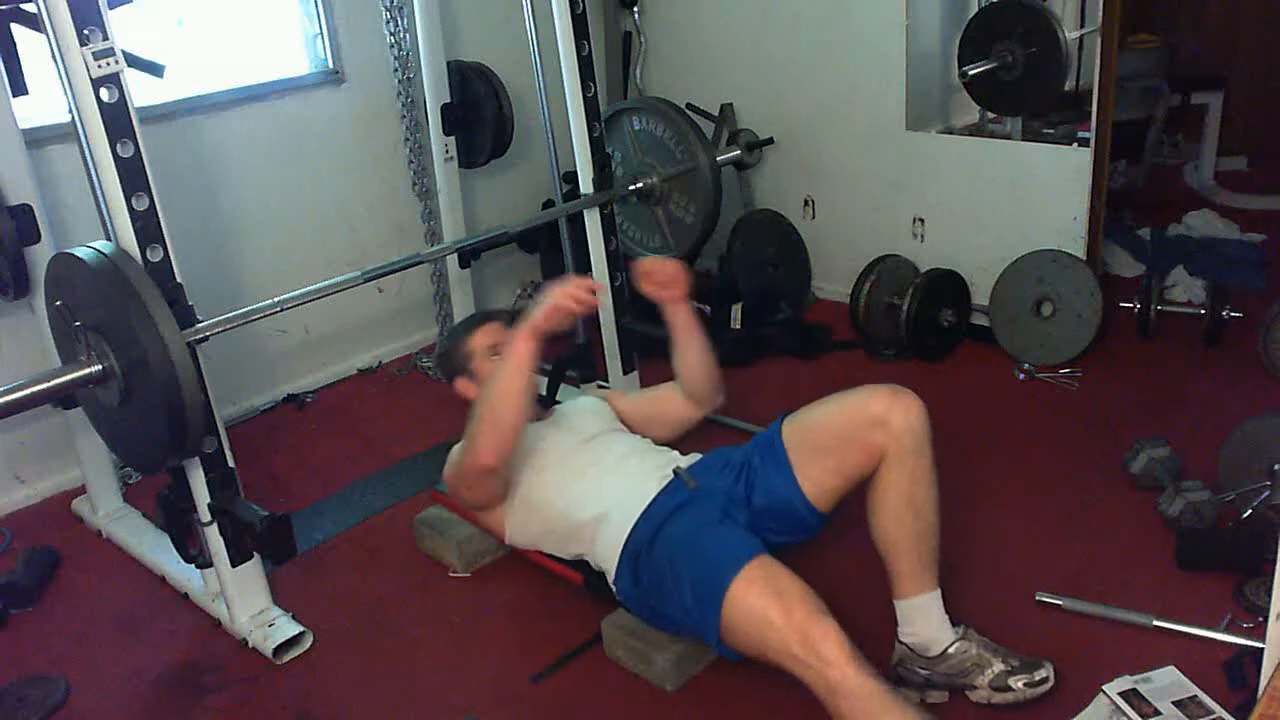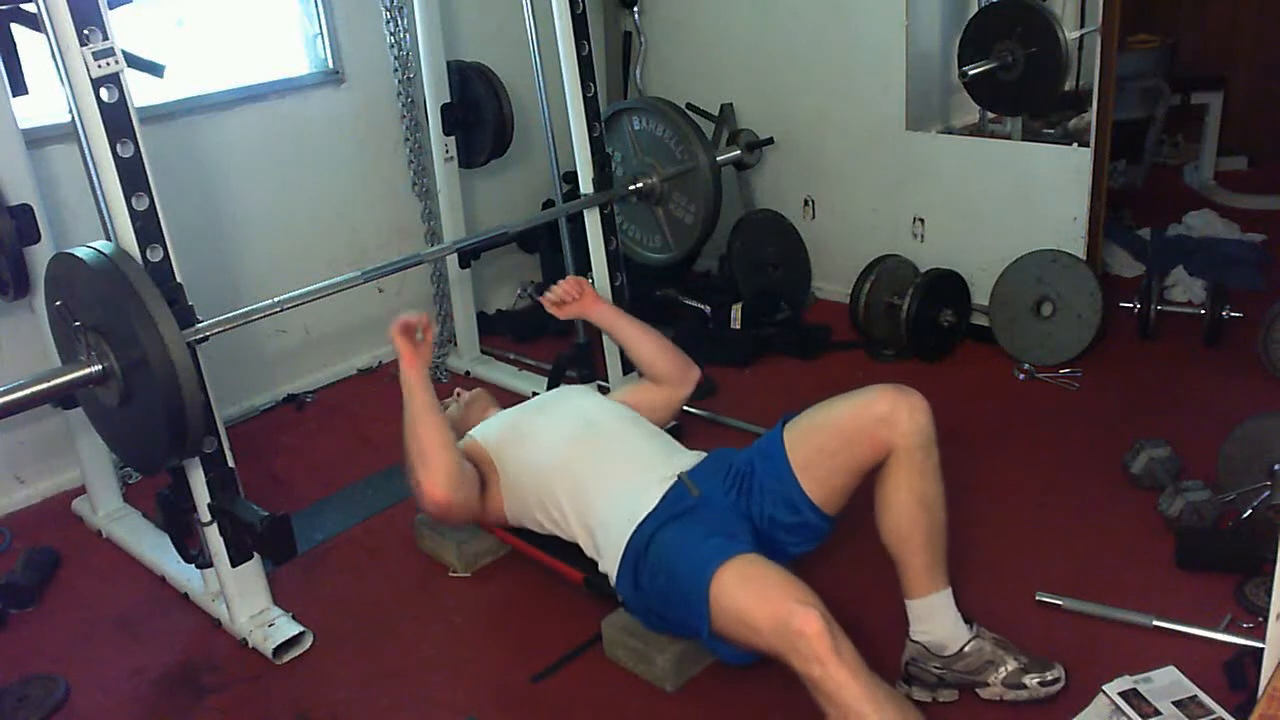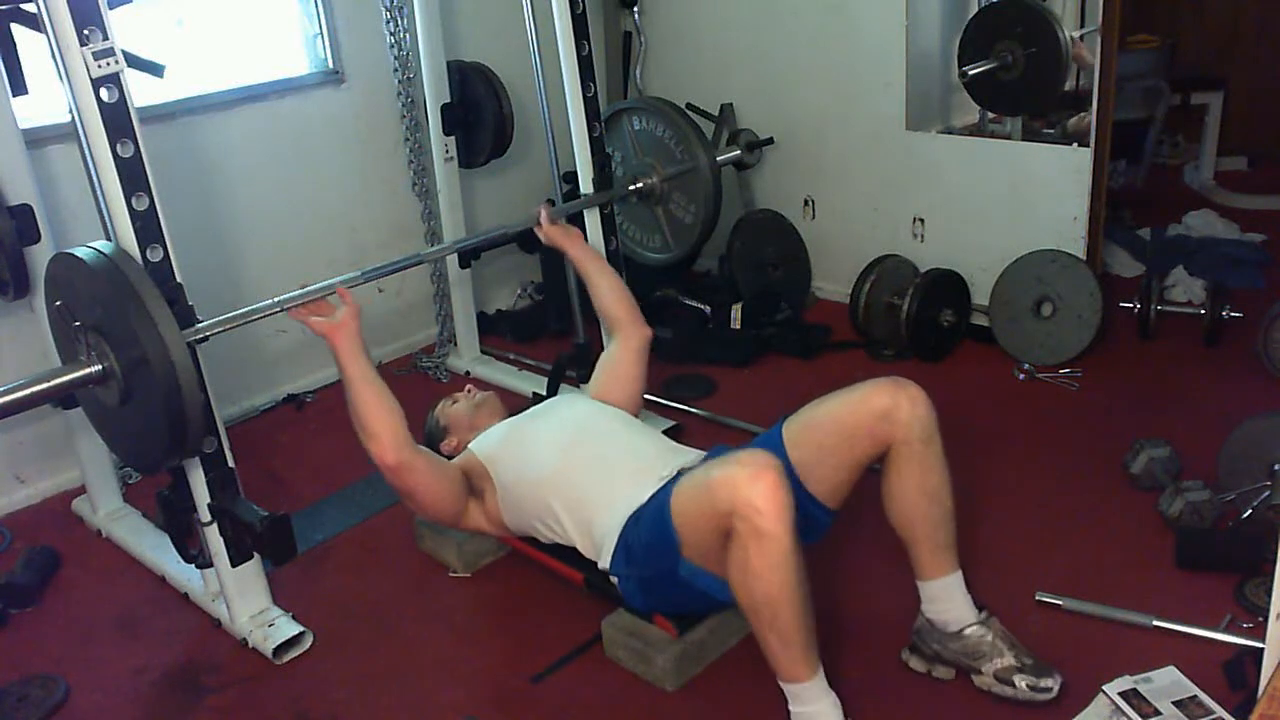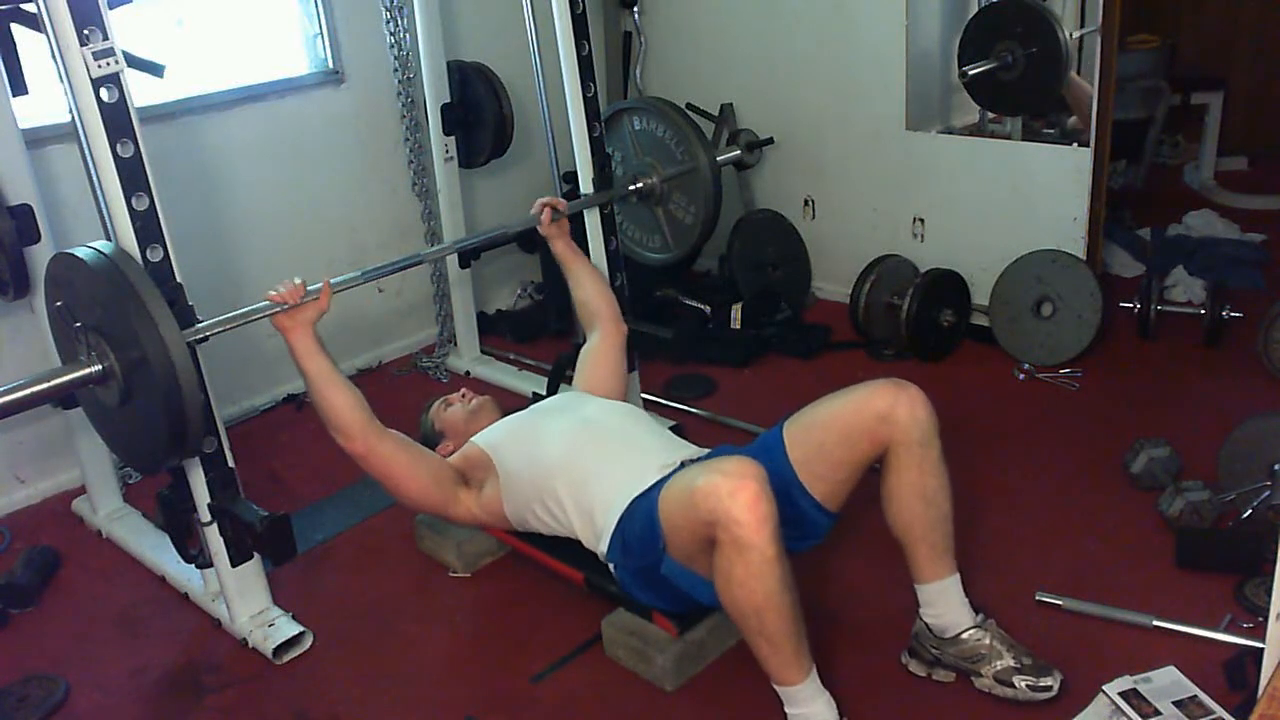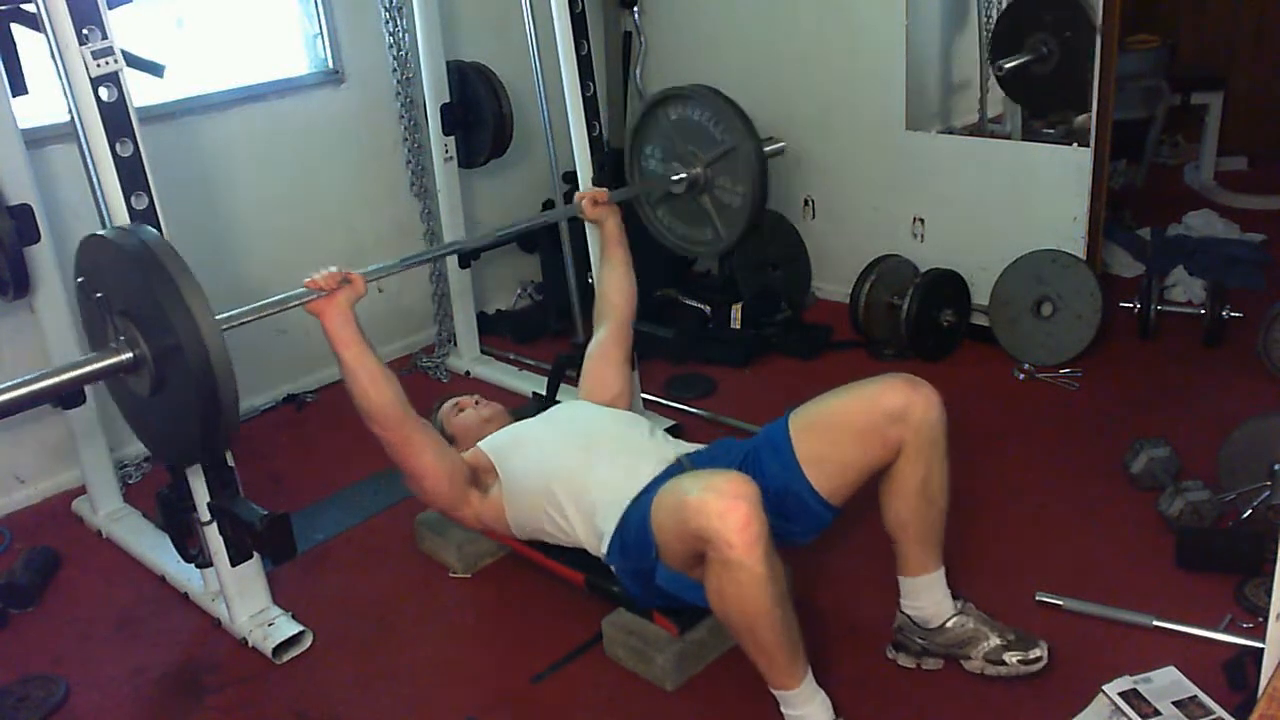
dt=1s
person 1, frame 1
left shoulder: (582, 406)
right shoulder: (471, 470)
left elbow: (701, 399)
right elbow: (485, 461)
left wrist: (675, 305)
right wrist: (527, 332)
left hip: (717, 481)
right hip: (653, 539)
left knee: (892, 412)
right knee: (822, 649)
left ankle: (929, 647)
person 1, frame 2
left shoulder: (565, 405)
right shoulder: (468, 459)
left elbow: (679, 381)
right elbow: (442, 498)
left wrist: (602, 316)
right wrist: (412, 369)
left hip: (725, 481)
right hip: (658, 537)
left knee: (898, 411)
right knee: (806, 629)
left ankle: (939, 647)
person 1, frame 3
left shoulder: (575, 408)
right shoulder: (469, 483)
left elbow: (632, 332)
right elbow: (394, 454)
left wrist: (574, 246)
right wrist: (347, 340)
left hip: (713, 480)
right hip: (650, 536)
left knee: (899, 405)
right knee: (756, 484)
left ankle: (948, 625)
person 1, frame 4
left shoulder: (572, 405)
right shoulder: (471, 478)
left elbow: (608, 327)
right elbow: (363, 436)
left wrist: (561, 243)
right wrist: (301, 335)
left hip: (718, 483)
right hip: (648, 527)
left knee: (899, 407)
right knee: (740, 491)
left ankle: (947, 629)
person 1, frame 5
left shoulder: (578, 411)
right shoulder: (473, 482)
left elbow: (614, 327)
right elbow: (393, 425)
left wrist: (609, 226)
right wrist: (338, 319)
left hip: (720, 463)
right hip: (644, 525)
left knee: (909, 404)
right knee: (729, 509)
left ankle: (928, 619)
